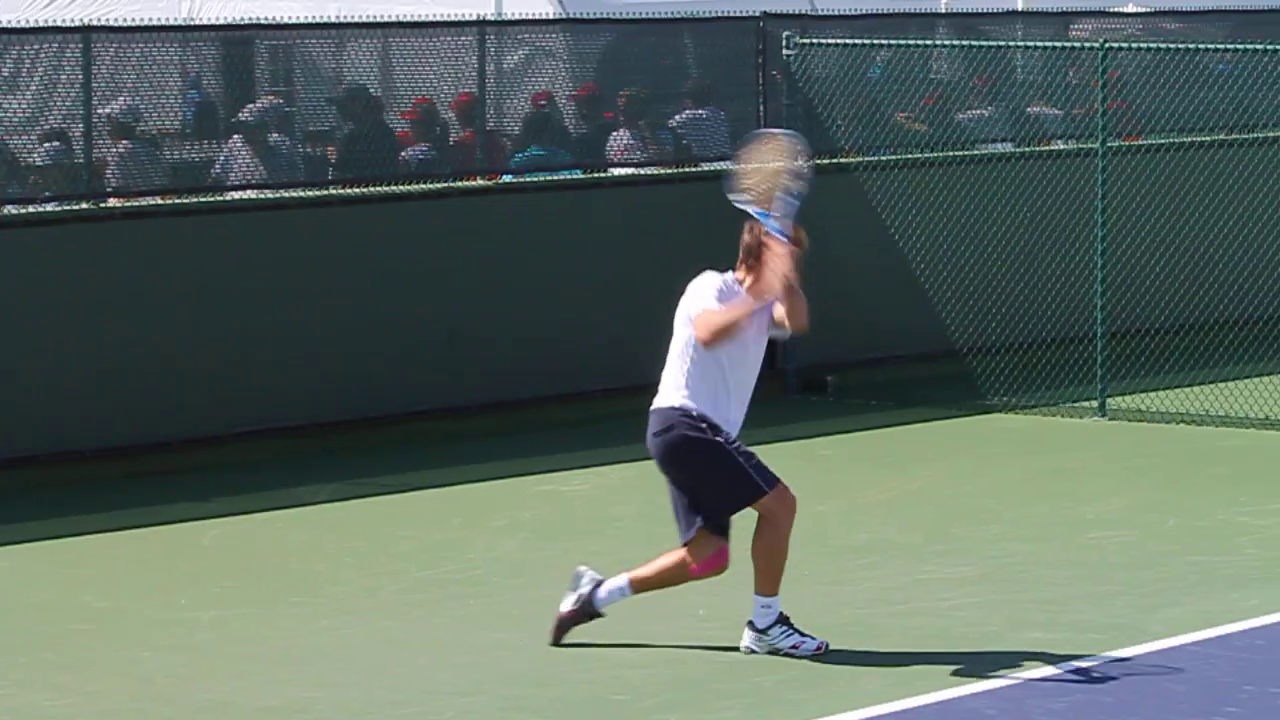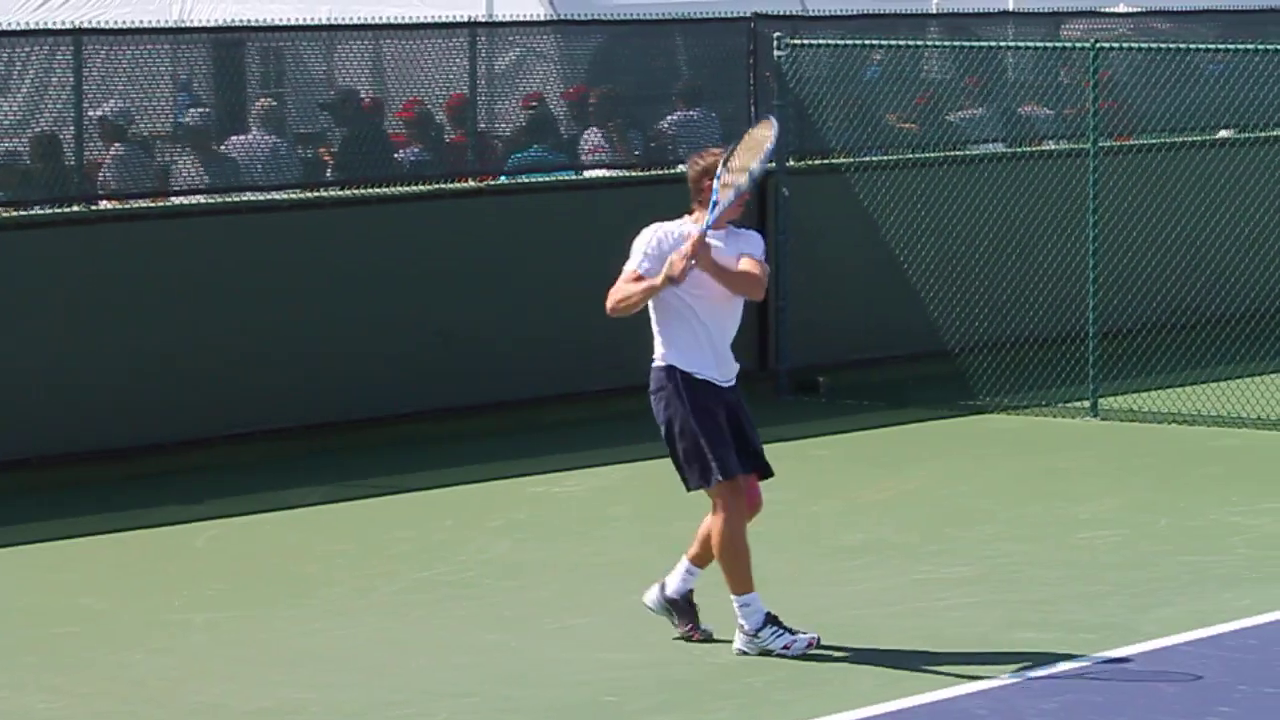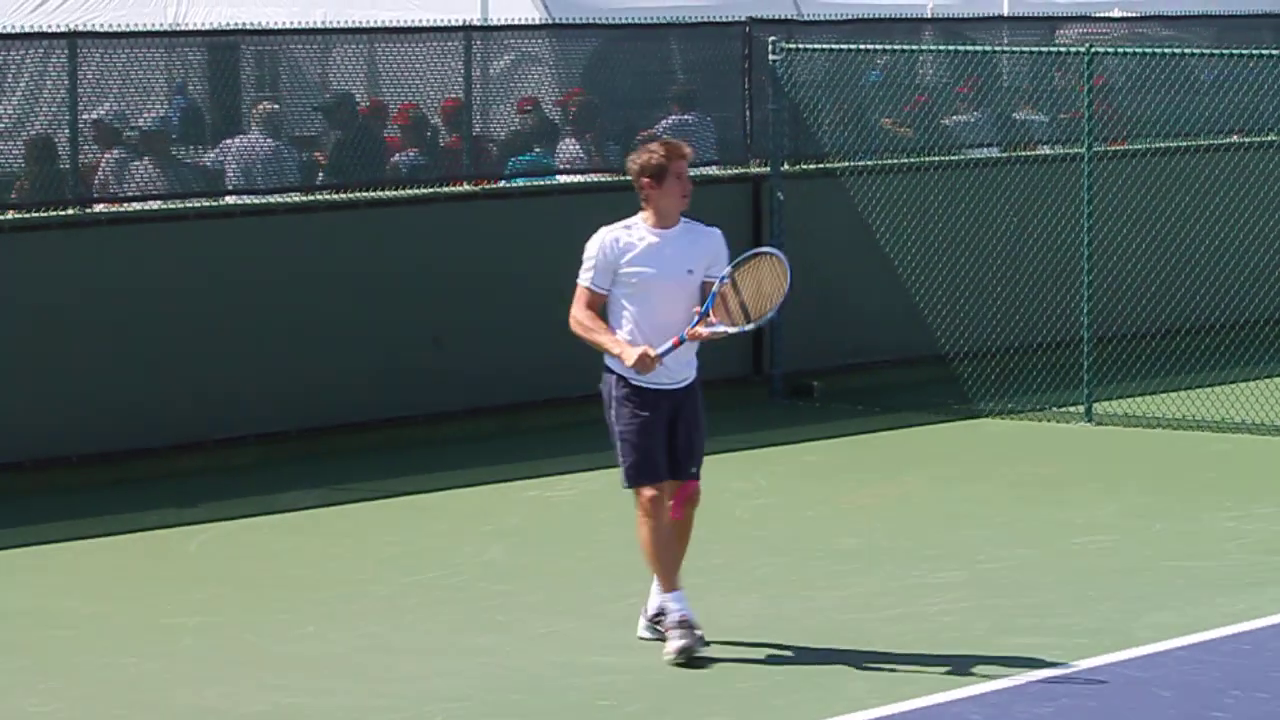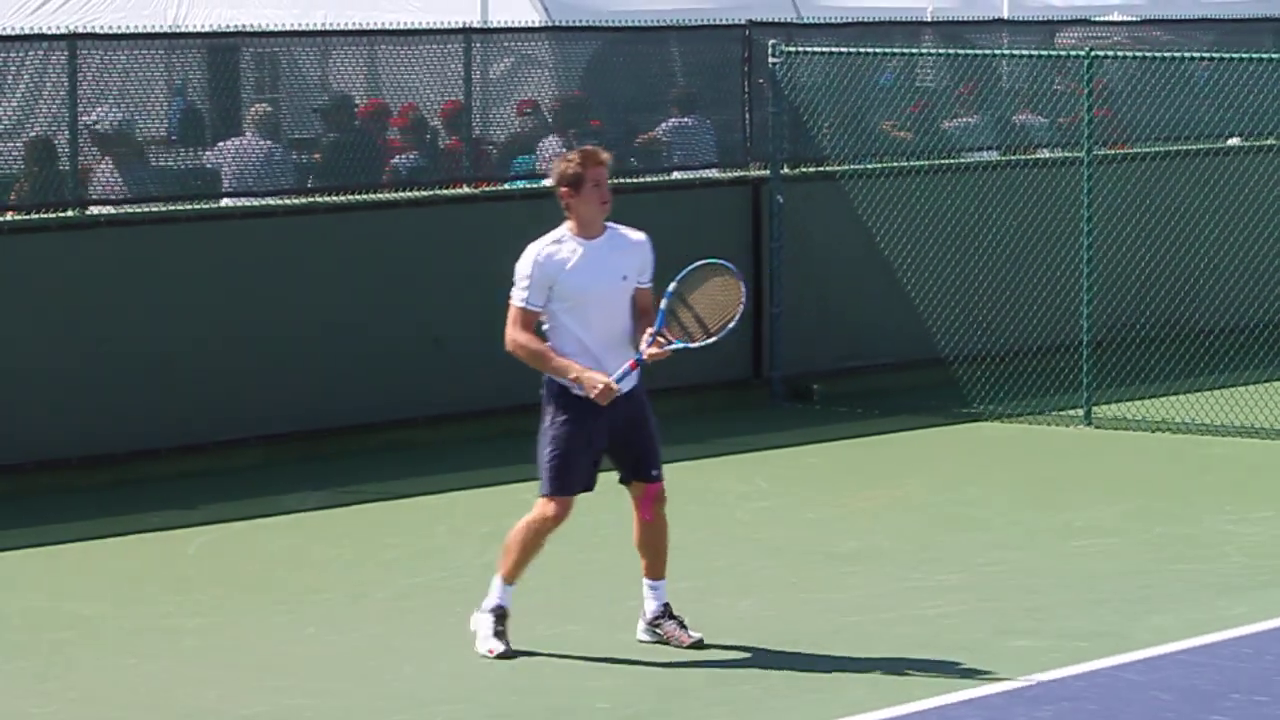
dt=0.3s
person 1, frame 1
left shoulder: (765, 304)
right shoulder: (711, 287)
left elbow: (796, 324)
right elbow: (708, 335)
left wrist: (787, 279)
right wrist: (762, 291)
left hip: (705, 433)
right hip: (684, 426)
left knee: (707, 559)
right knee: (779, 504)
left ankle: (598, 592)
right ankle: (765, 625)
person 1, frame 2
left shoulder: (745, 241)
right shoulder: (659, 237)
left elbow: (754, 287)
right elbow: (616, 303)
left wrist: (708, 262)
right wrist: (662, 280)
left hip: (722, 385)
right hip: (680, 381)
left knee: (745, 501)
right knee: (730, 497)
left ankle: (673, 590)
right ankle: (753, 625)
person 1, frame 3
left shoulder: (709, 240)
right shoulder: (610, 242)
right elbow: (580, 315)
left wrist: (709, 326)
right wrist: (623, 348)
left hip: (683, 385)
right hip: (631, 386)
left knee: (685, 495)
right knee: (651, 497)
left ankle: (664, 609)
right ankle: (663, 611)
person 1, frame 4
left shoulder: (635, 245)
right shoulder: (542, 257)
right elbow: (517, 337)
left wrist: (649, 339)
right wrist: (581, 374)
left hip: (626, 392)
right hip: (572, 398)
left knee: (651, 498)
right knee: (553, 509)
left ankle: (655, 611)
right ankle: (492, 608)
